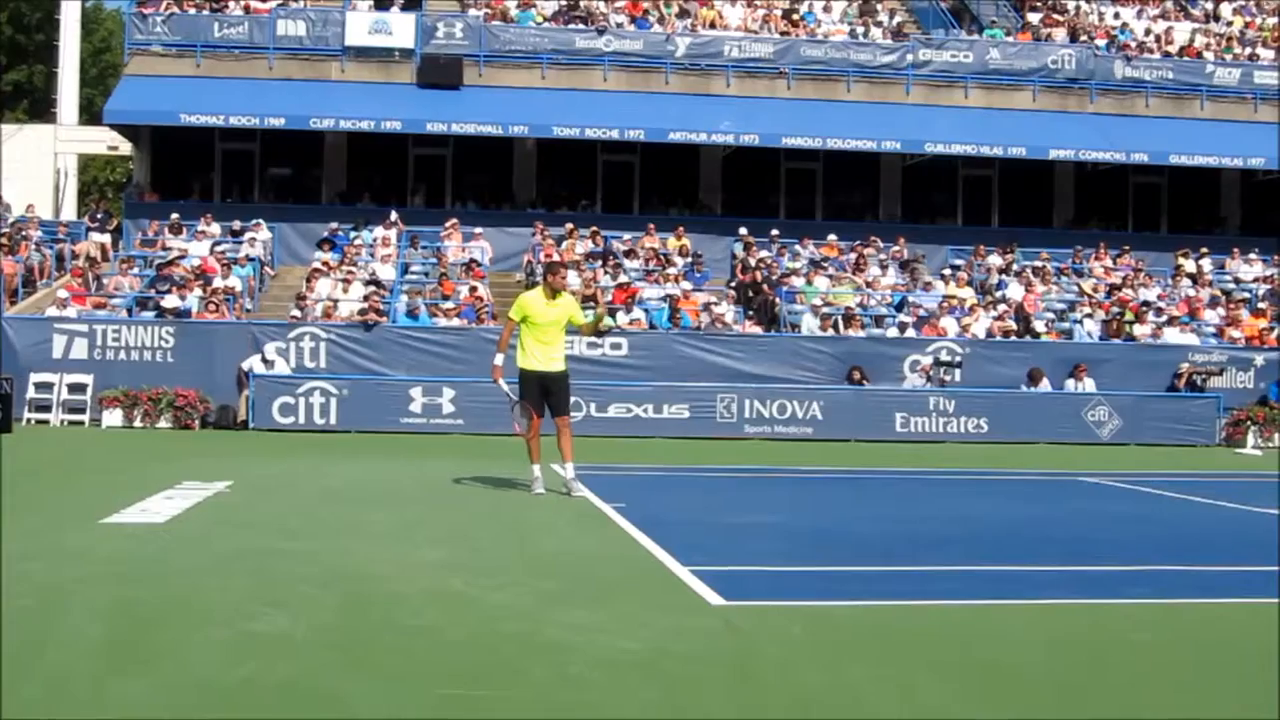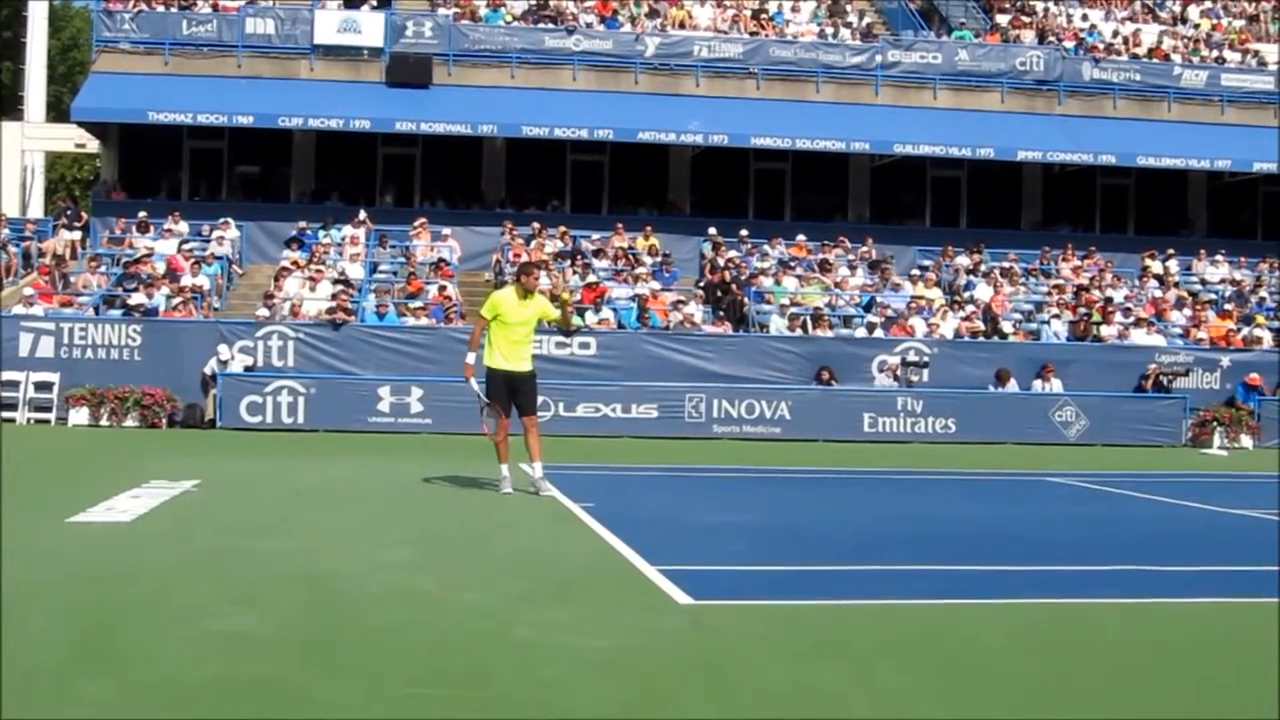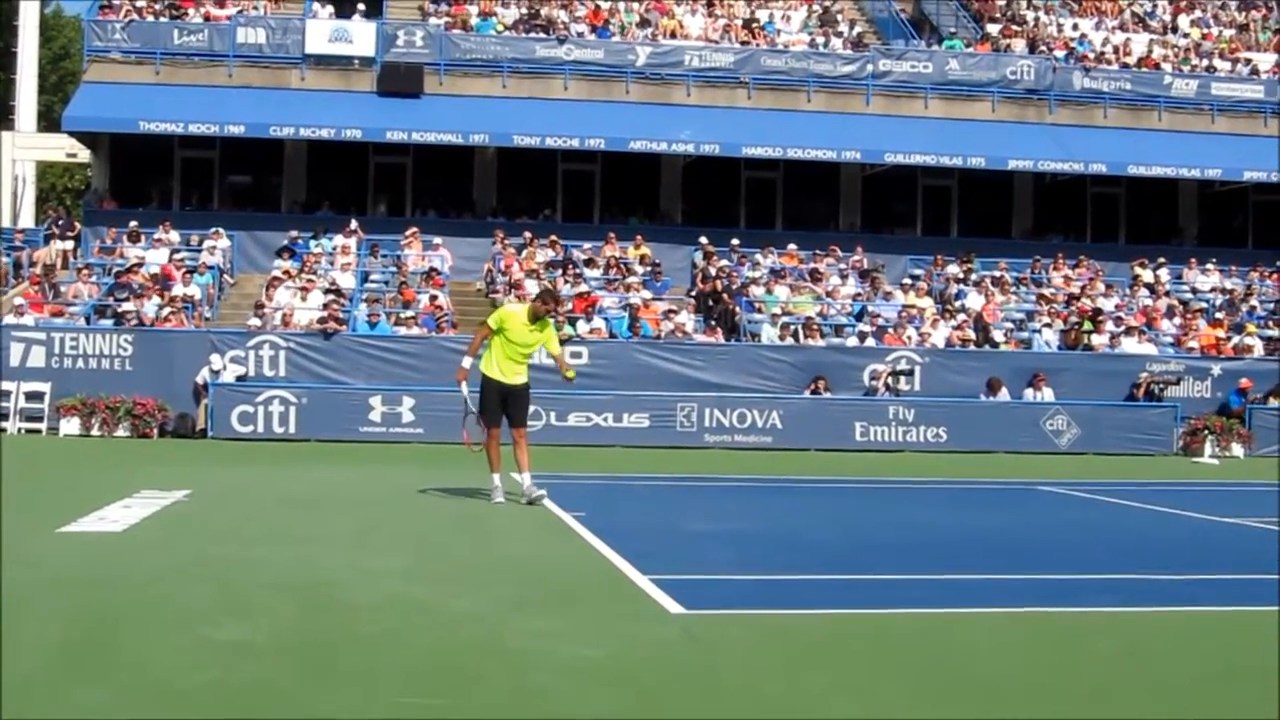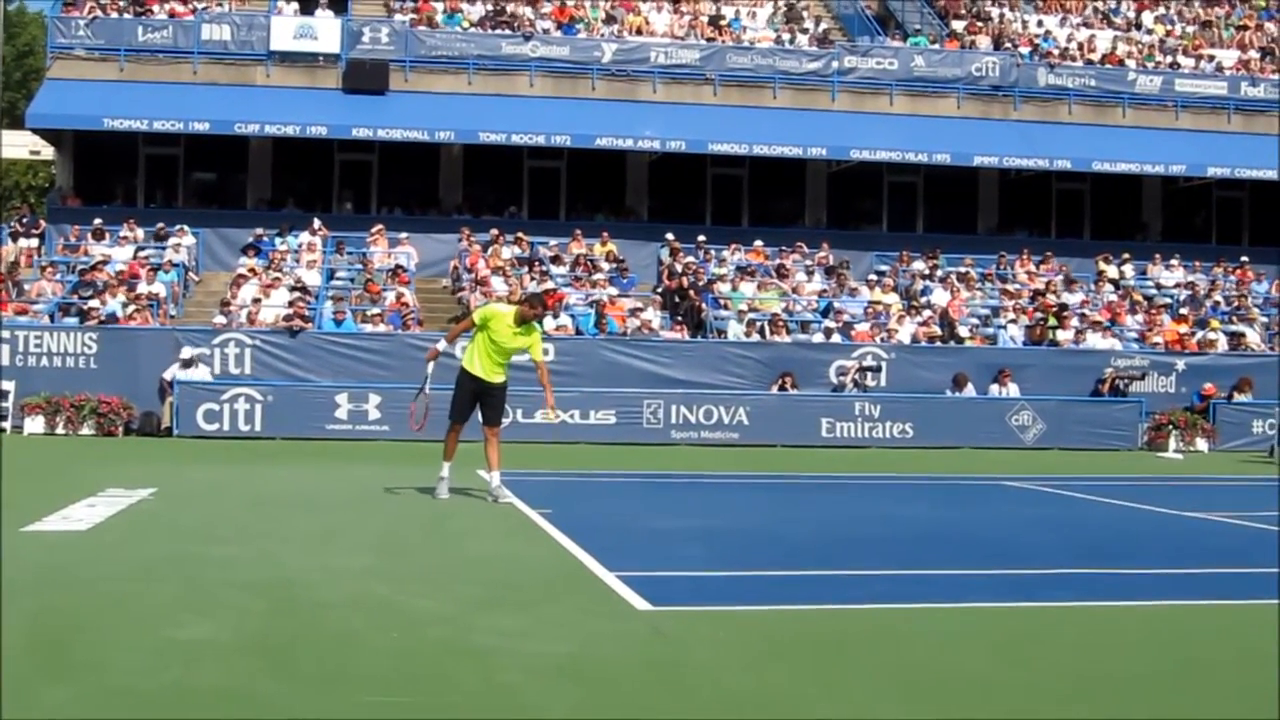
dt=1s
person 1, frame 1
left shoulder: (568, 301)
right shoulder: (526, 299)
left elbow: (585, 329)
right elbow: (507, 330)
left wrist: (598, 321)
right wrist: (498, 362)
left hip: (557, 371)
right hip: (530, 371)
left knee: (563, 423)
right knee: (533, 424)
left ankle: (570, 476)
right ankle: (536, 475)
person 1, frame 2
left shoulder: (540, 302)
right shoulder: (499, 298)
left elbow: (565, 325)
right elbow: (479, 328)
left wrist: (566, 310)
right wrist: (470, 361)
left hip: (524, 370)
right hip: (498, 370)
left knee: (531, 423)
left ankle: (538, 476)
right ankle: (505, 475)
person 1, frame 3
left shoulder: (547, 328)
right shoulder: (508, 312)
left elbow: (557, 356)
right elbow: (481, 335)
left wrist: (566, 370)
right wrist: (465, 365)
left hip: (519, 383)
right hip: (493, 379)
left knee: (520, 434)
right knee: (493, 434)
left ankle: (527, 486)
right ankle: (496, 484)
person 1, frame 4
left shoulder: (533, 334)
right shoulder: (494, 311)
left elbow: (540, 366)
right elbow: (463, 326)
left wrist: (548, 393)
right wrist: (439, 348)
left hip: (496, 382)
right hip: (470, 375)
left knee: (493, 432)
right knee: (456, 426)
left ankle: (495, 484)
right ankle: (444, 476)
